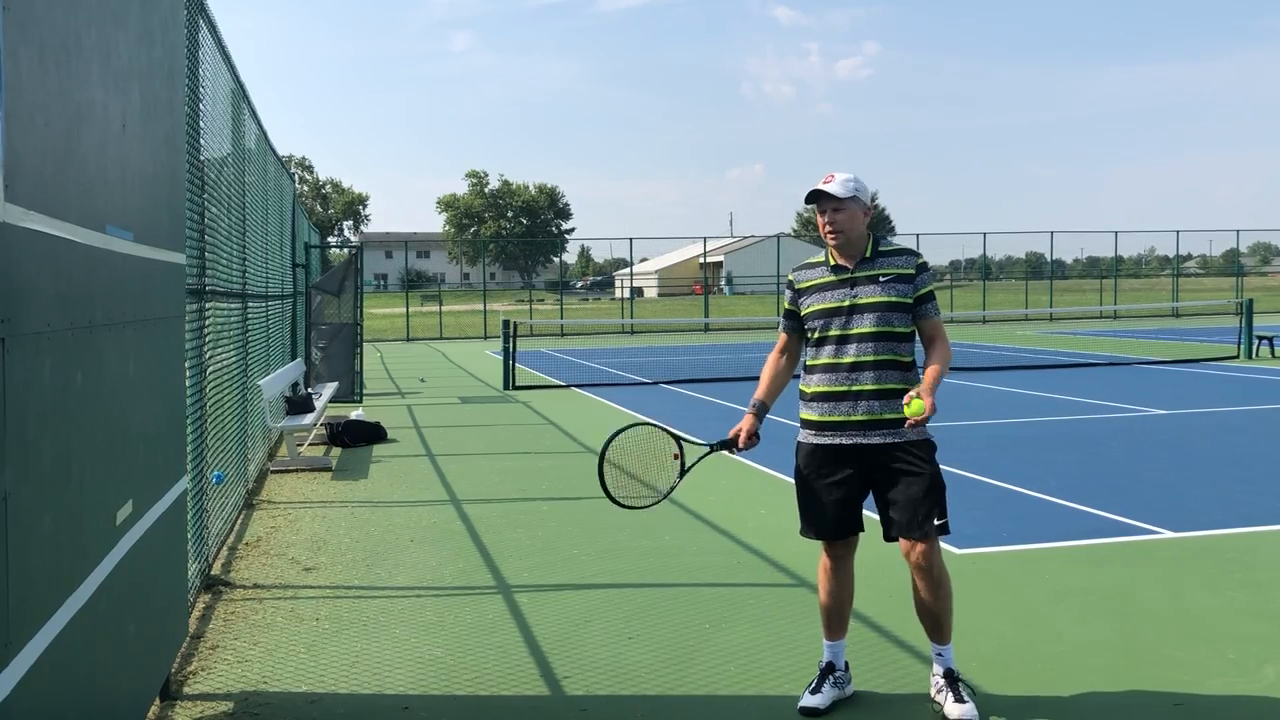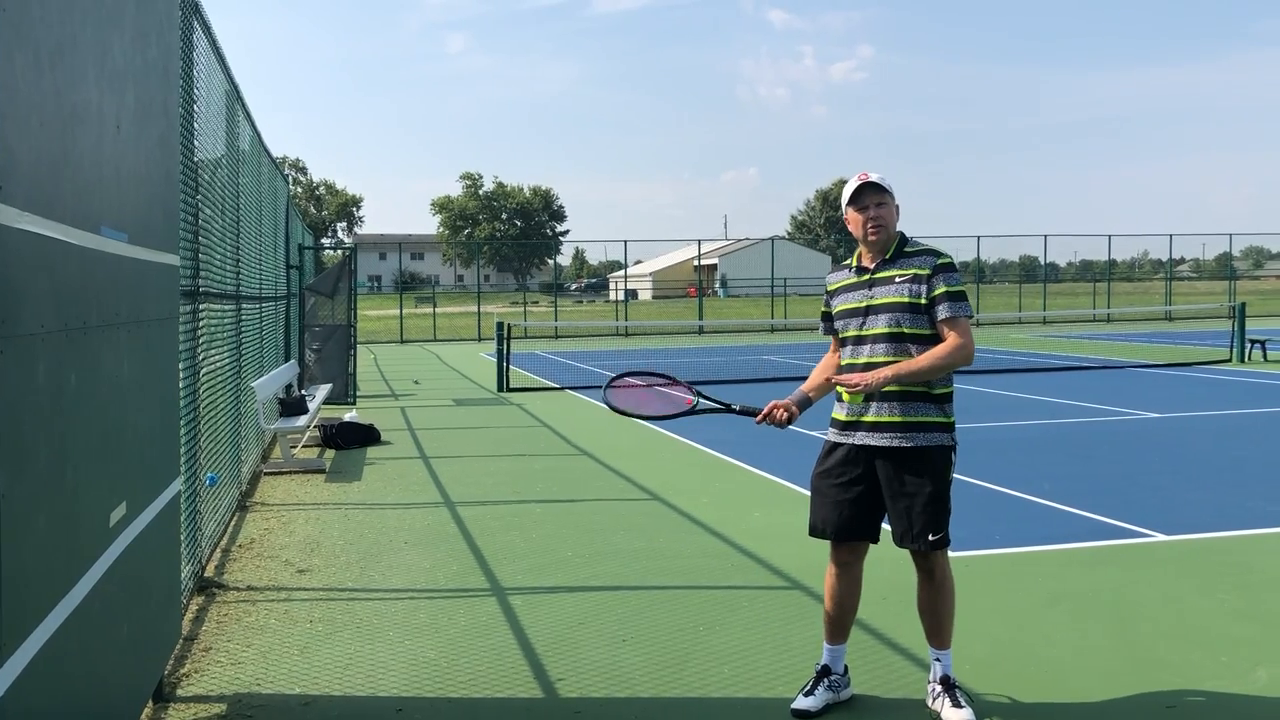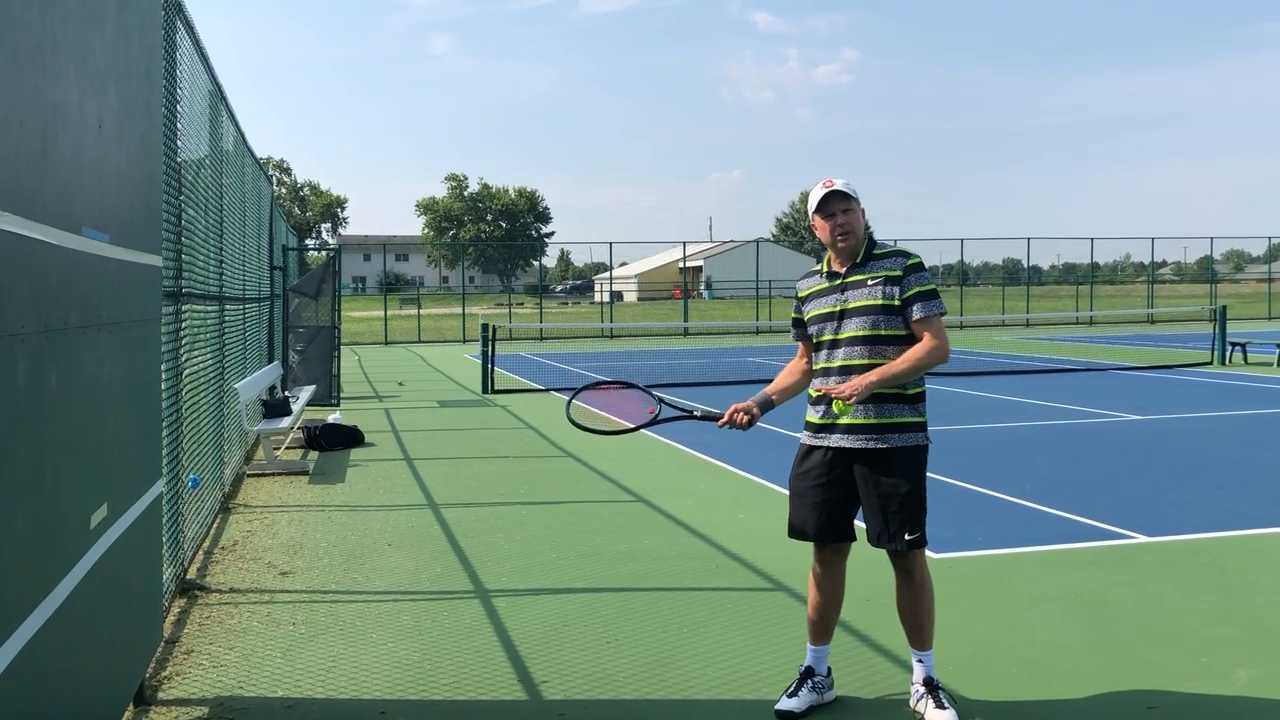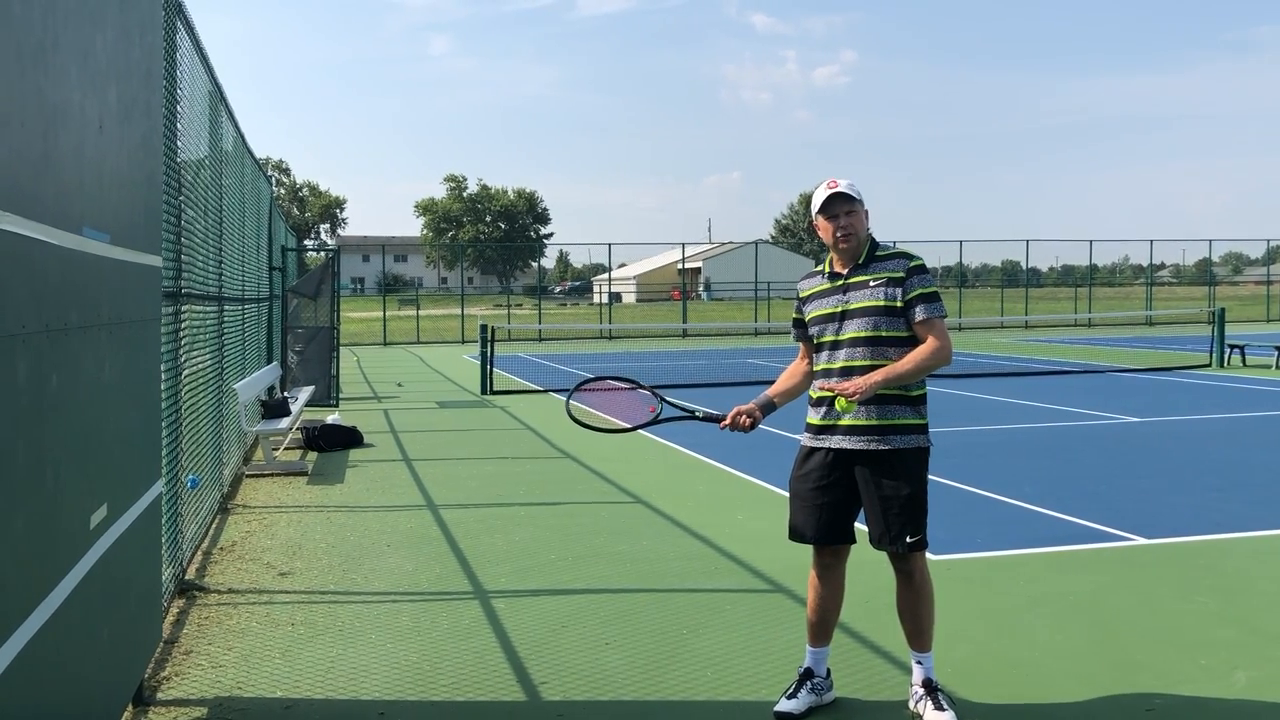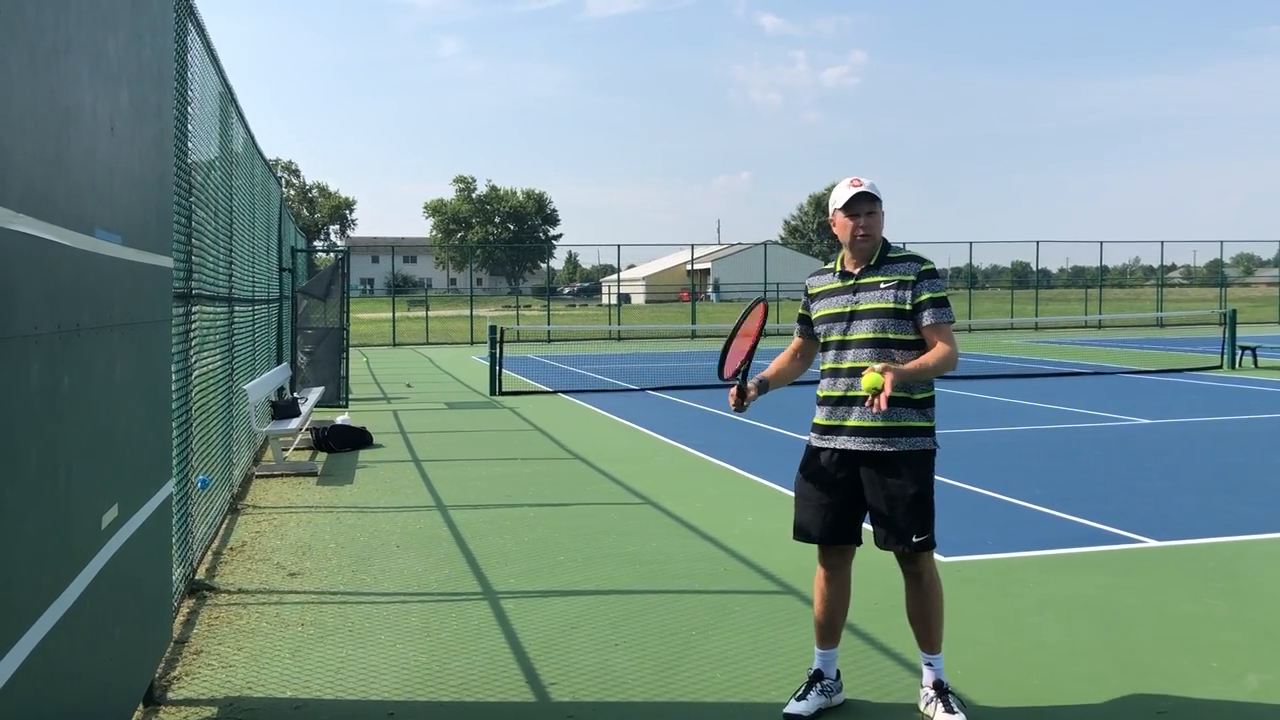
dt=1s
person 1, frame 1
left shoulder: (908, 266)
right shoulder: (802, 279)
left elbow: (937, 341)
right elbow: (784, 353)
left wrist: (928, 387)
right wrist: (755, 412)
left hip: (900, 438)
right hip: (825, 442)
left knee: (923, 551)
right knee: (835, 549)
left ankle: (944, 672)
right ankle: (834, 668)
person 1, frame 2
left shoulder: (933, 266)
right shoulder: (837, 281)
left elbow: (961, 348)
left wrist: (885, 374)
right wrist: (798, 400)
left hip: (919, 441)
right hip: (849, 440)
left knee: (930, 557)
right knee: (844, 551)
right ankle: (832, 671)
person 1, frame 3
left shoulder: (903, 267)
right shoulder: (807, 285)
left elbow: (936, 346)
left wrist: (867, 382)
right wrist: (759, 402)
left hip: (894, 441)
right hip: (824, 442)
left knee: (908, 555)
right knee: (827, 552)
right ankle: (816, 673)
person 1, frame 4
left shoulder: (905, 268)
right shoulder: (808, 286)
left elbow: (939, 348)
left wrist: (872, 381)
right wrist: (761, 405)
left hip: (894, 443)
right hip: (823, 444)
left knee: (907, 558)
right knee: (826, 554)
right ankle: (815, 674)
person 1, frame 5
left shoulder: (917, 272)
right shoulder: (818, 283)
left elbow: (946, 352)
right elbow: (801, 351)
left wrist: (900, 372)
right wrist: (757, 382)
left hip: (901, 444)
right hip: (831, 444)
left knee: (916, 558)
right knee: (832, 555)
right ankle: (825, 677)
